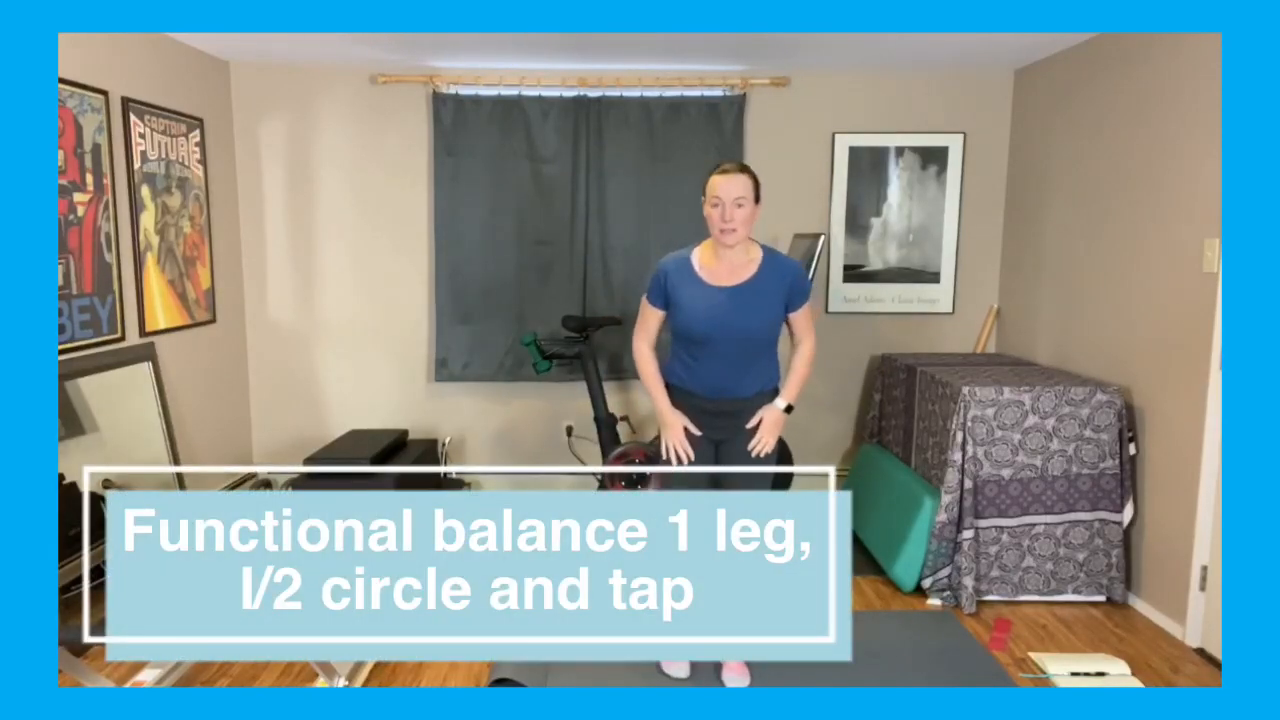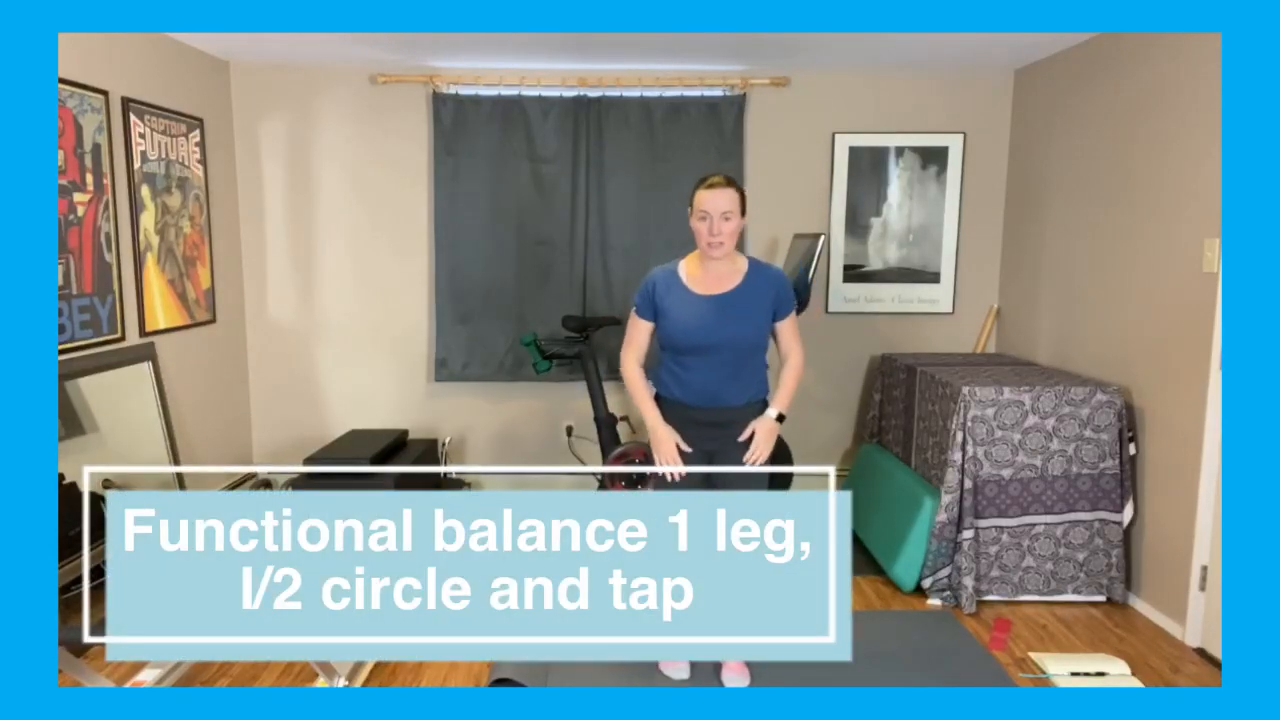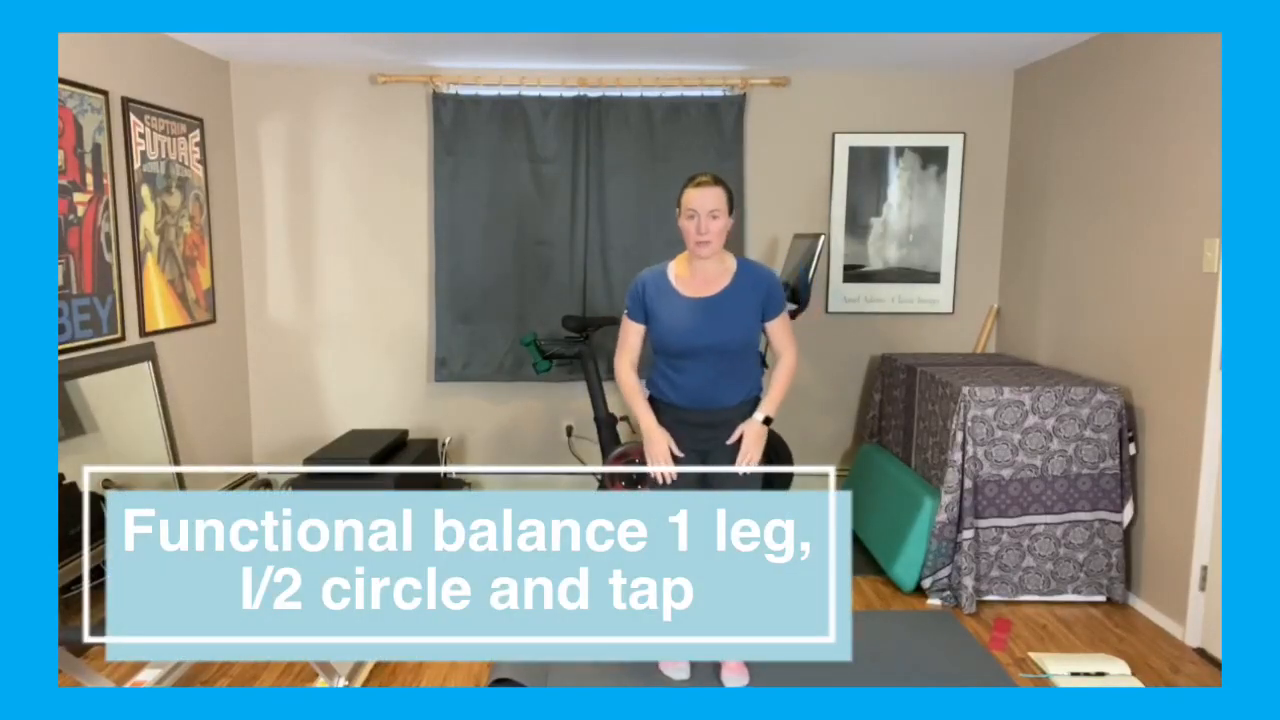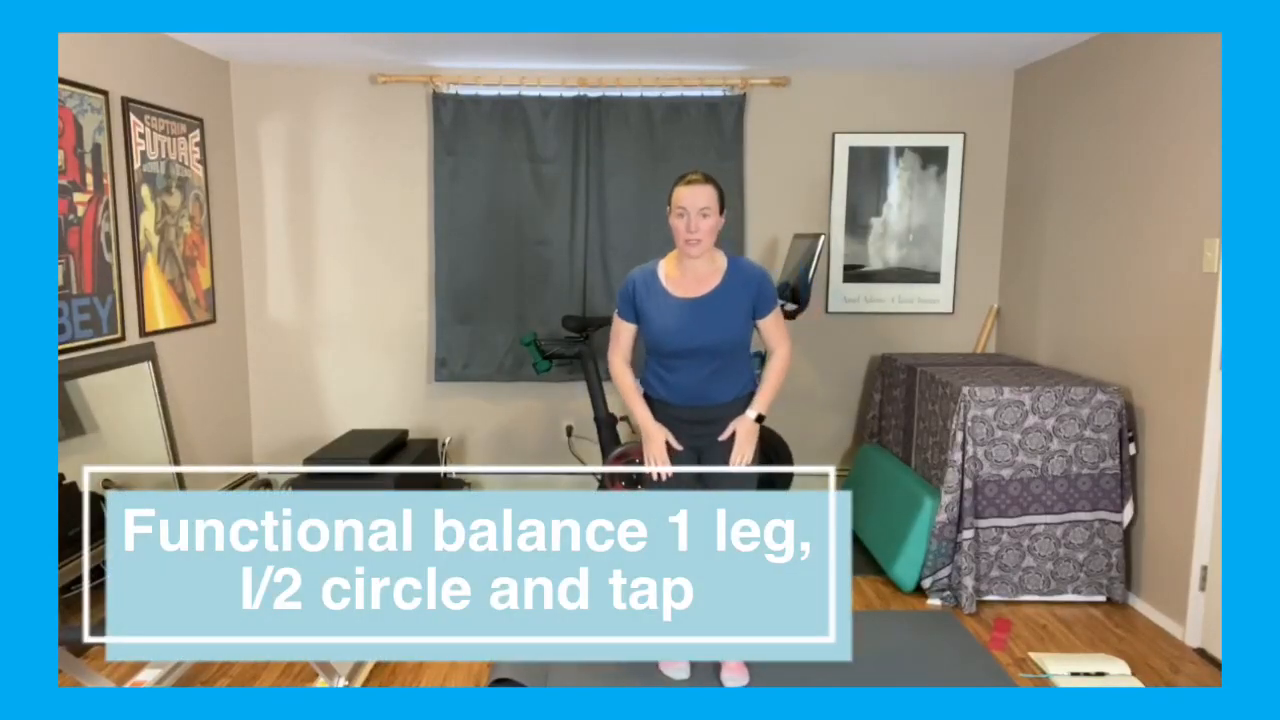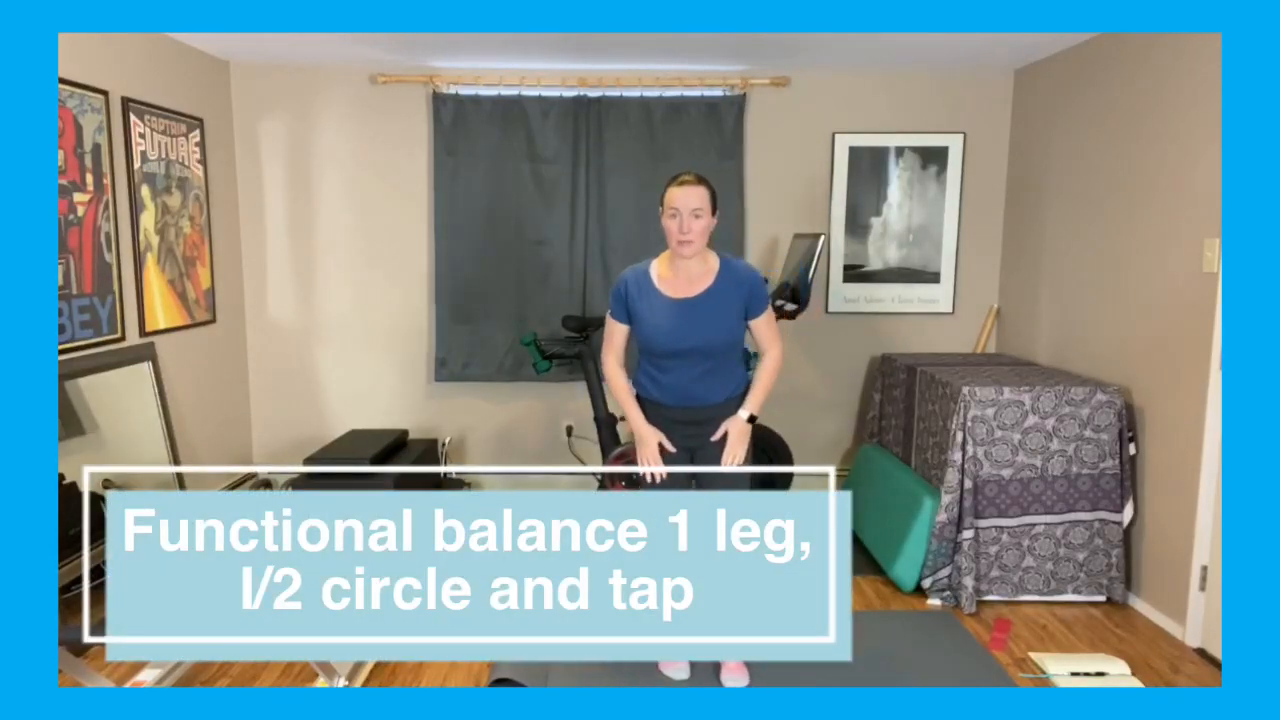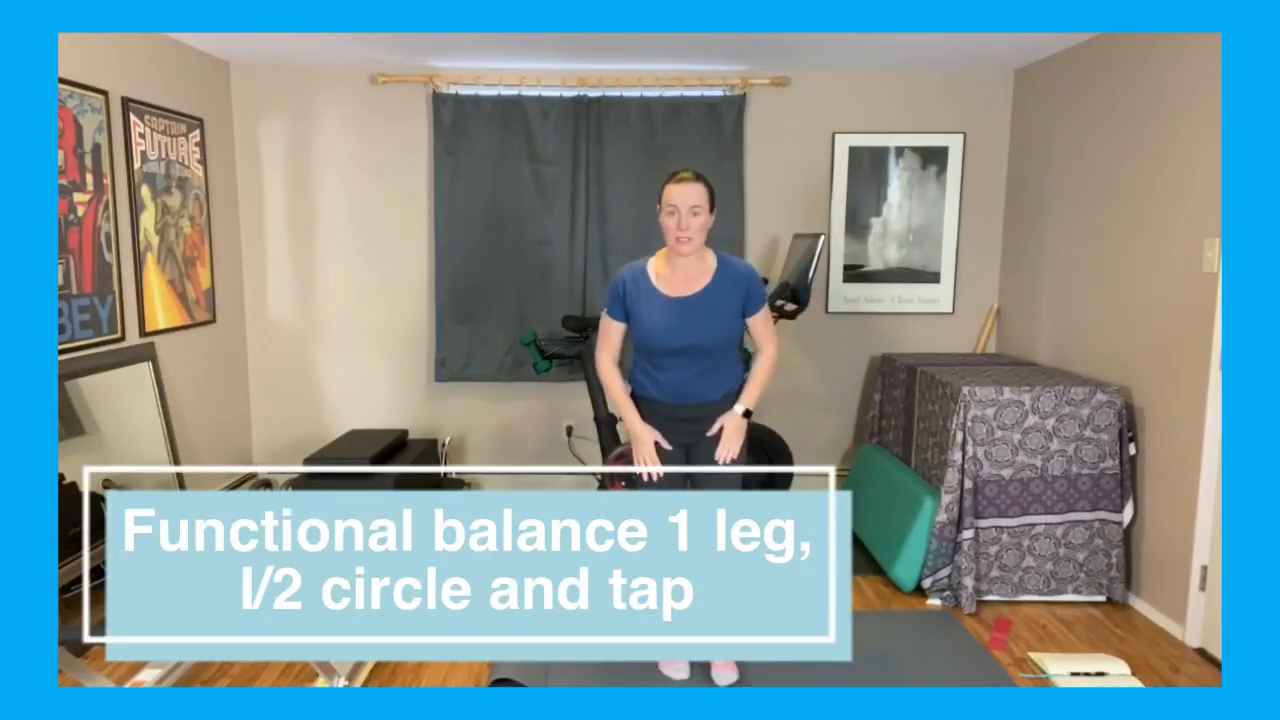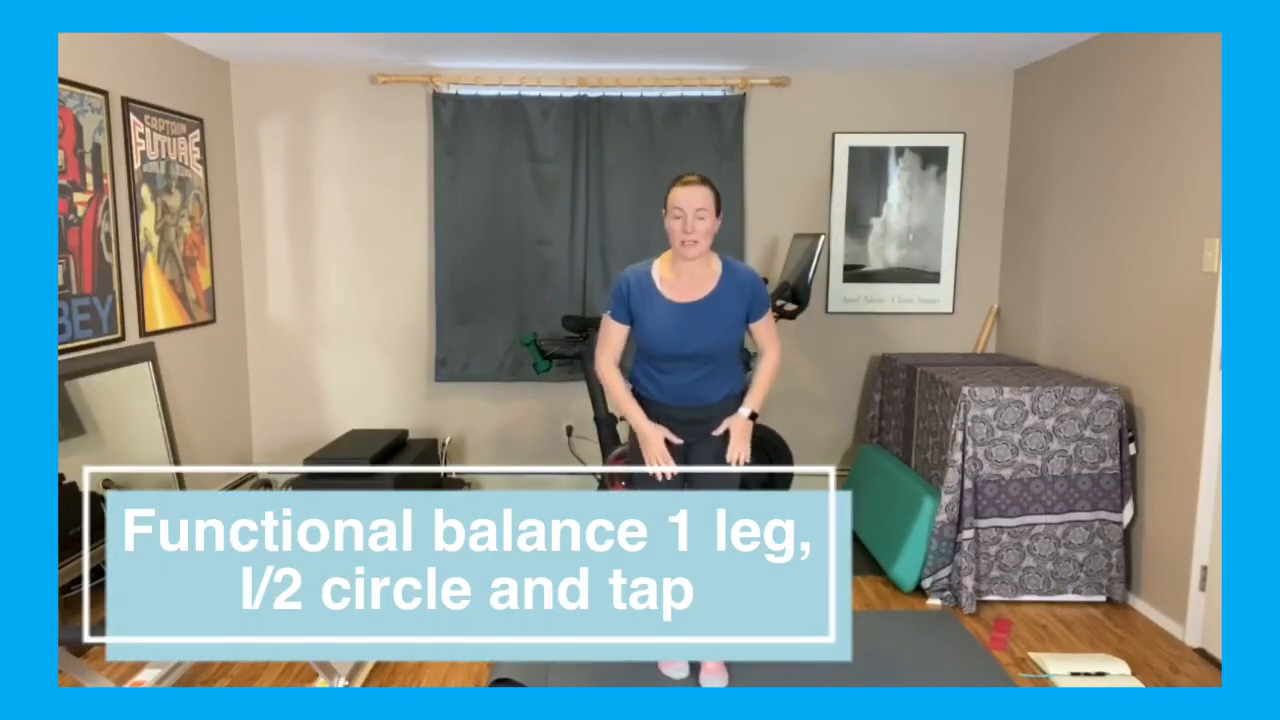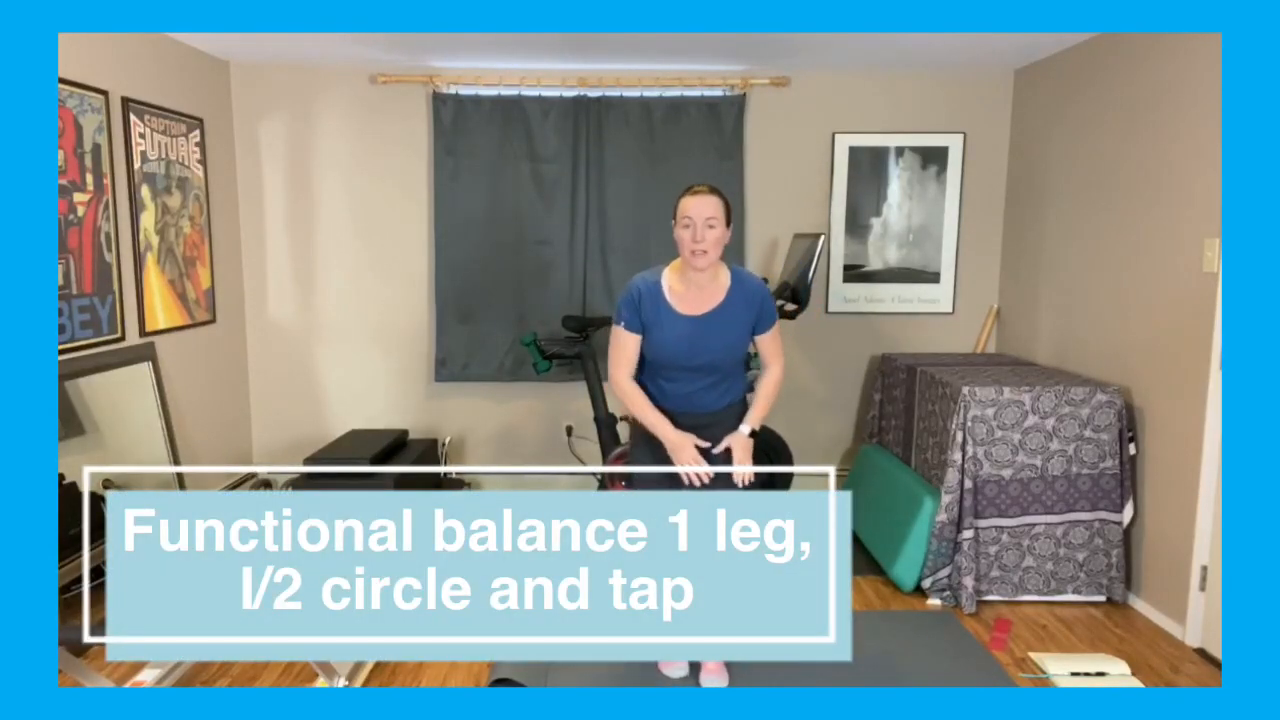
dt=0.2s
person 1, frame 1
left shoulder: (785, 272)
right shoulder: (672, 270)
left elbow: (805, 342)
right elbow: (643, 344)
left wrist: (783, 405)
right wrist: (664, 410)
left hip: (751, 419)
right hip: (688, 416)
person 1, frame 2
left shoulder: (770, 283)
right shoulder: (660, 283)
left elbow: (793, 356)
right elbow: (631, 360)
left wrist: (774, 416)
right wrist: (656, 426)
left hip: (743, 429)
right hip: (678, 427)
person 1, frame 3
left shoulder: (759, 282)
right shoulder: (650, 285)
left elbow: (786, 356)
right elbow: (625, 363)
left wrist: (761, 420)
right wrist: (649, 429)
left hip: (735, 429)
right hip: (671, 428)
person 1, frame 4
left shoulder: (750, 279)
right shoulder: (640, 284)
left elbow: (780, 351)
right elbow: (619, 359)
left wrist: (753, 417)
right wrist: (647, 424)
left hip: (730, 424)
right hip: (667, 425)
person 1, frame 5
left shoulder: (742, 280)
right shoulder: (633, 284)
left elbow: (772, 352)
right elbow: (612, 360)
left wrist: (746, 417)
right wrist: (639, 426)
left hip: (723, 425)
right hip: (660, 426)
person 1, frame 6
left shoulder: (739, 278)
right shoulder: (630, 282)
left elbow: (768, 348)
right elbow: (606, 359)
left wrist: (741, 412)
right wrist: (635, 426)
left hip: (718, 422)
right hip: (656, 424)
person 1, frame 7
left shoulder: (744, 283)
right shoulder: (633, 283)
left elbow: (770, 352)
right elbow: (606, 362)
left wrist: (747, 414)
right wrist: (643, 428)
left hip: (719, 425)
right hip: (654, 423)
person 1, frame 8
left shoulder: (752, 293)
right shoulder: (642, 292)
left elbow: (773, 366)
right elbow: (620, 376)
left wrist: (748, 431)
right wrist: (669, 437)
left hip: (722, 431)
right hip: (656, 430)
